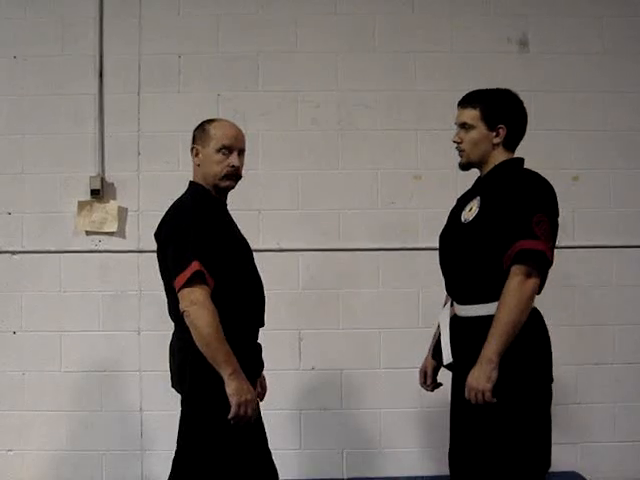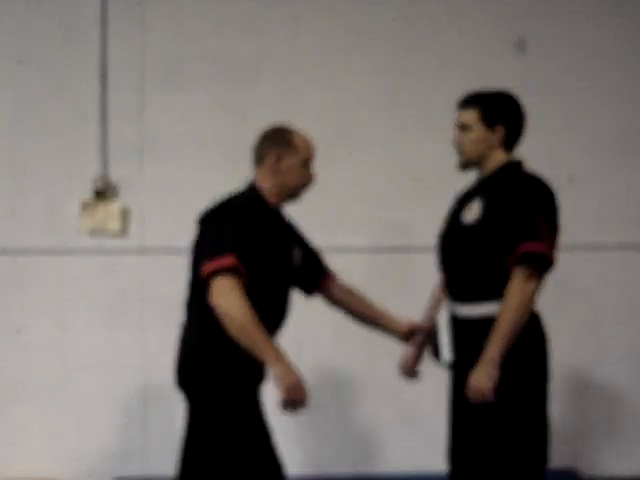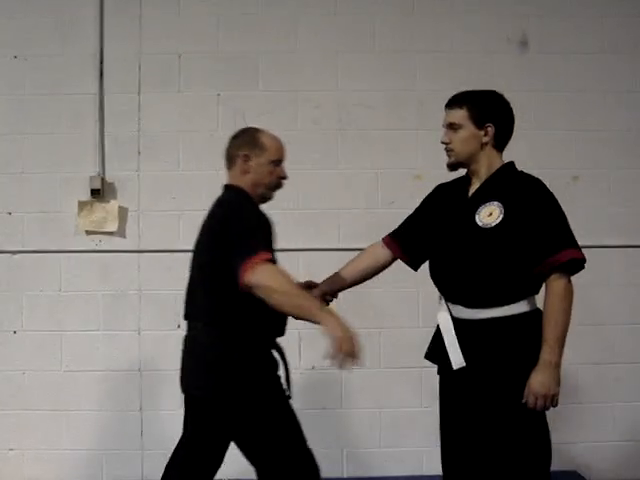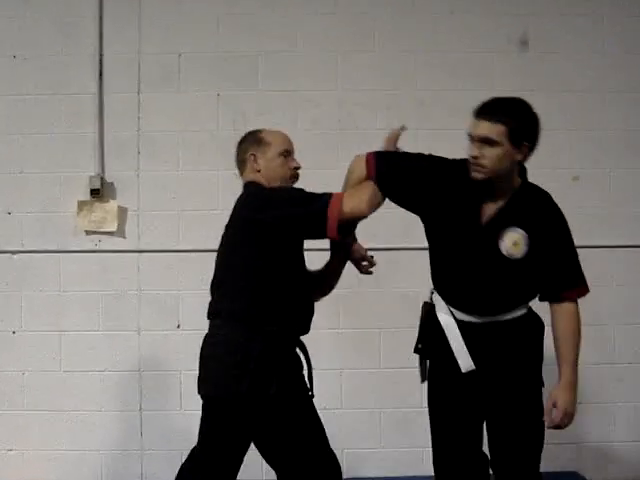
dt=1s
person 1, frame 1
left shoulder: (525, 189)
right shoulder: (476, 194)
left elbow: (524, 278)
left wrist: (488, 361)
right wrist: (437, 350)
left hip: (507, 352)
right hip: (472, 347)
person 1, frame 2
left shoulder: (525, 191)
right shoulder: (470, 197)
left elbow: (525, 279)
left wrist: (491, 361)
right wrist: (420, 340)
left hip: (506, 350)
right hip: (470, 346)
person 1, frame 3
left shoulder: (526, 195)
right shoulder: (444, 197)
left elbow: (559, 280)
right elbow: (388, 248)
left wrist: (548, 365)
right wrist: (324, 289)
left hip: (510, 348)
right hip: (458, 349)
person 1, frame 4
left shoulder: (541, 214)
right shoulder: (440, 181)
left elbow: (564, 299)
right elbow: (363, 166)
left wrist: (567, 382)
left hip: (510, 345)
right hip: (450, 340)
person 2, frame 1
left shoulder: (214, 214)
right shoulder: (188, 217)
right elbow: (194, 304)
left wrist: (247, 366)
right wrist: (233, 375)
left hip: (216, 368)
right hip: (214, 370)
person 2, frame 2
left shoulder: (281, 230)
right shoulder: (230, 217)
left elbow: (331, 287)
right elbow: (224, 296)
left wrist: (394, 326)
right wrist: (278, 364)
left hip: (224, 364)
right hip: (216, 364)
person 2, frame 3
left shoulder: (228, 212)
right shoulder: (241, 215)
right elbow: (260, 276)
left wrist: (302, 292)
right wrist: (328, 319)
left hip: (209, 358)
right hip: (236, 363)
person 2, frame 4
left shoulder: (253, 217)
right shoulder: (267, 205)
left elbow: (298, 291)
right elbow: (354, 206)
left wrist: (340, 258)
left hip: (224, 356)
right hip: (259, 360)
